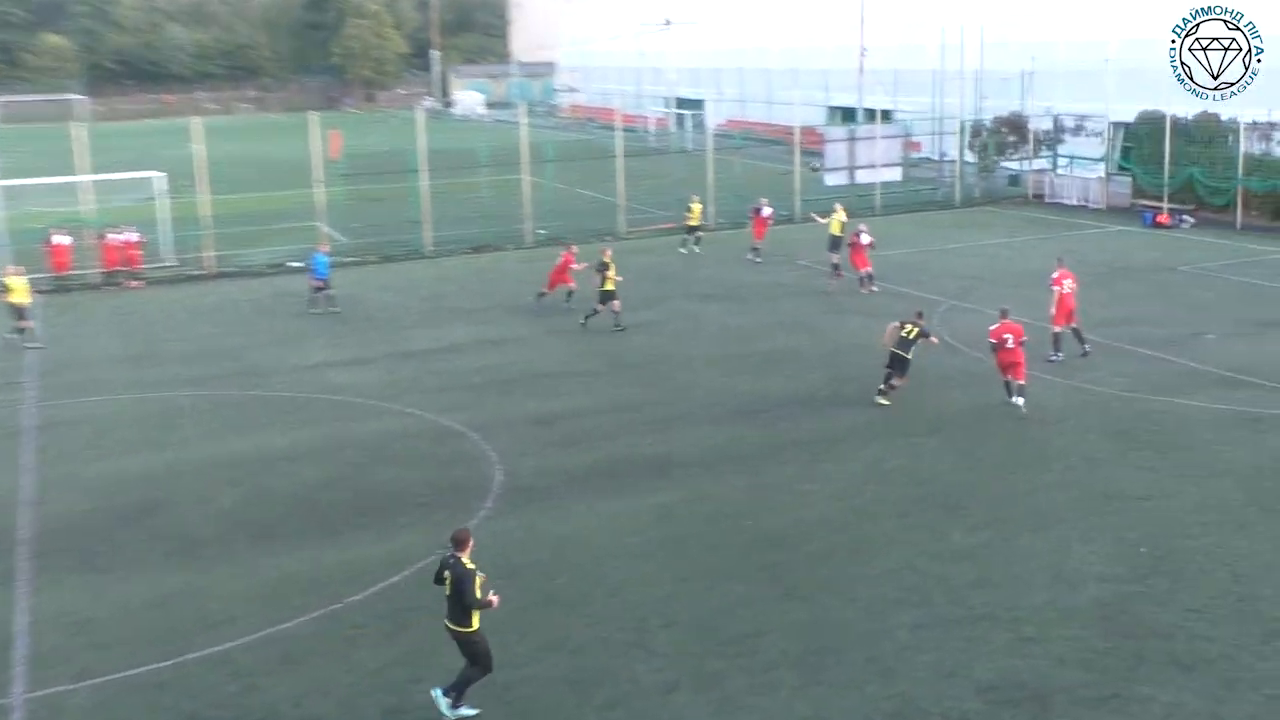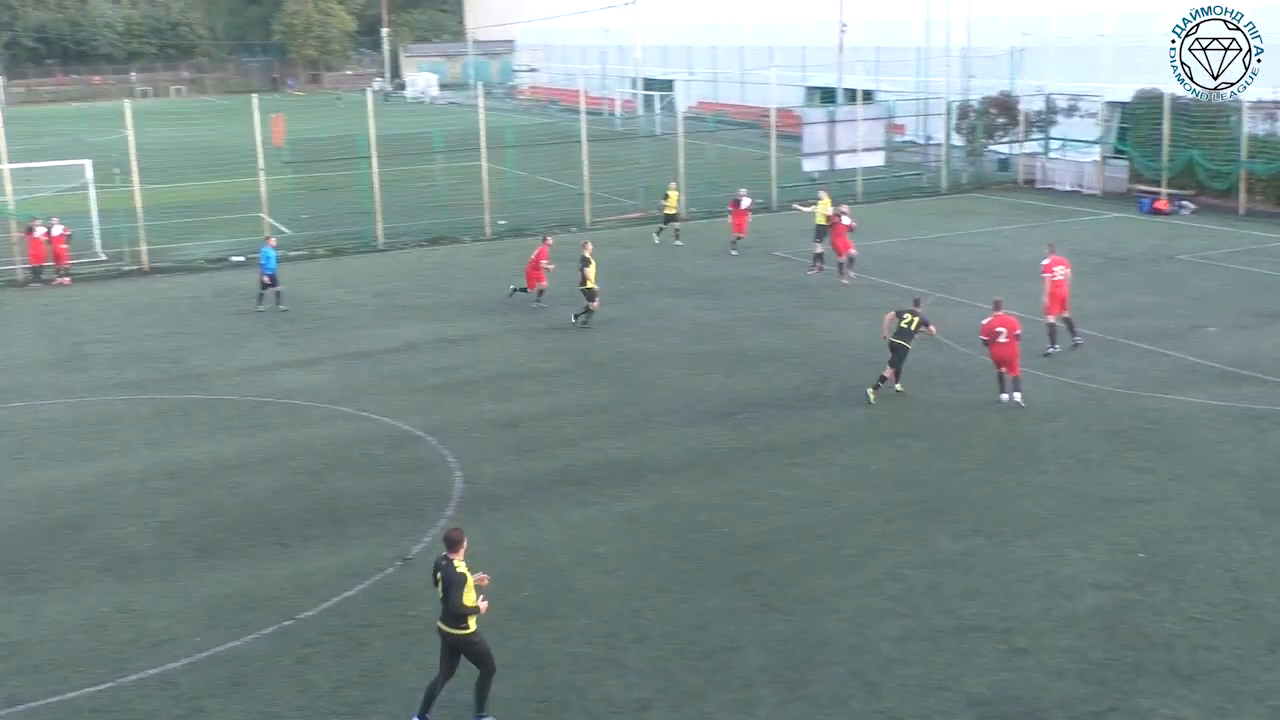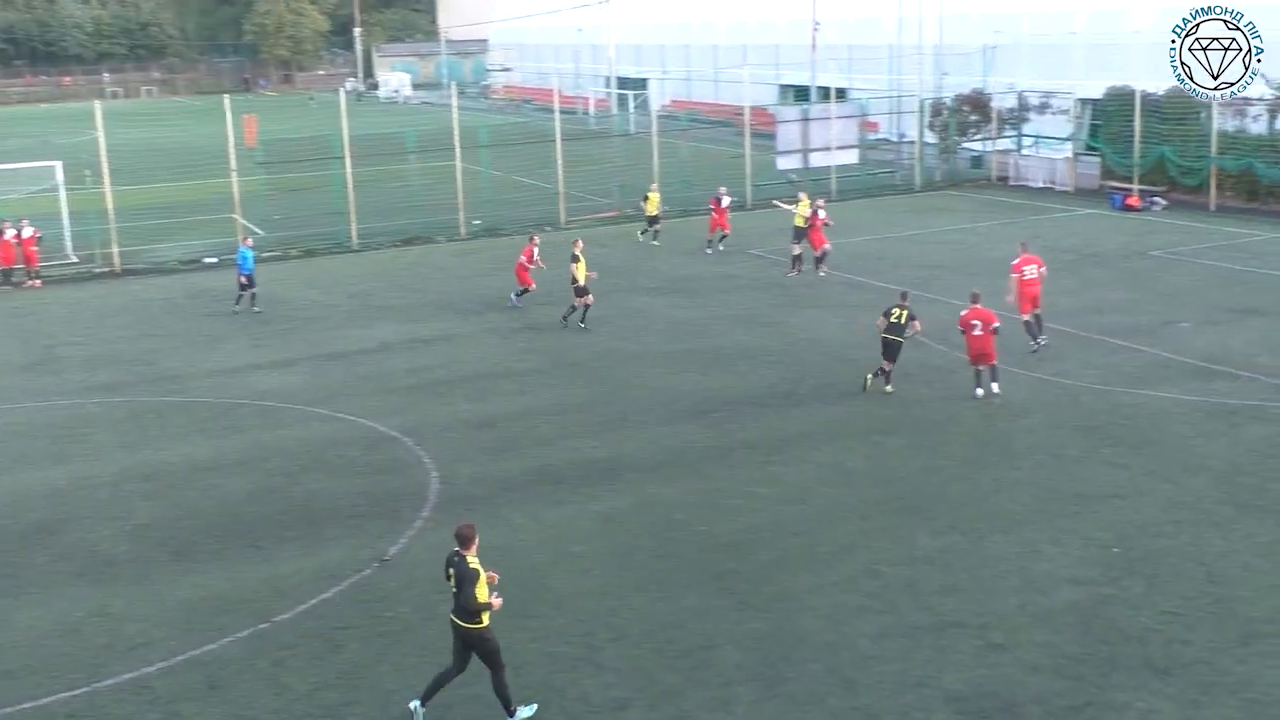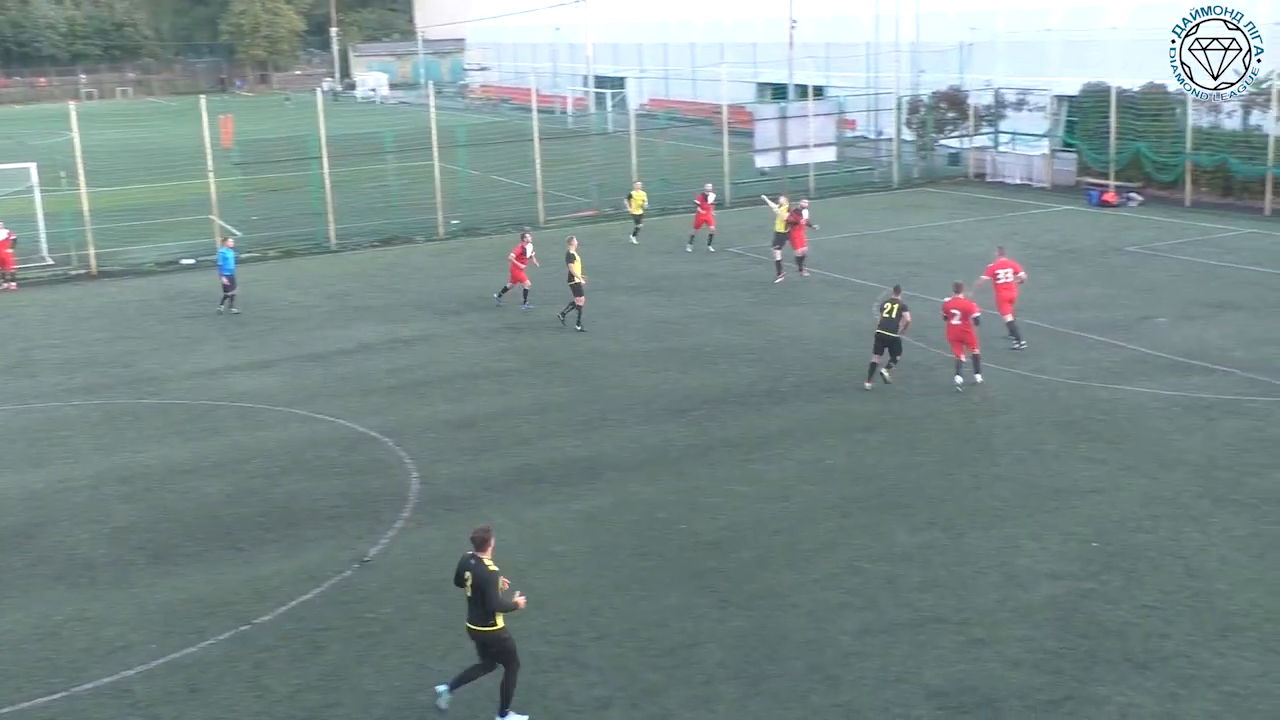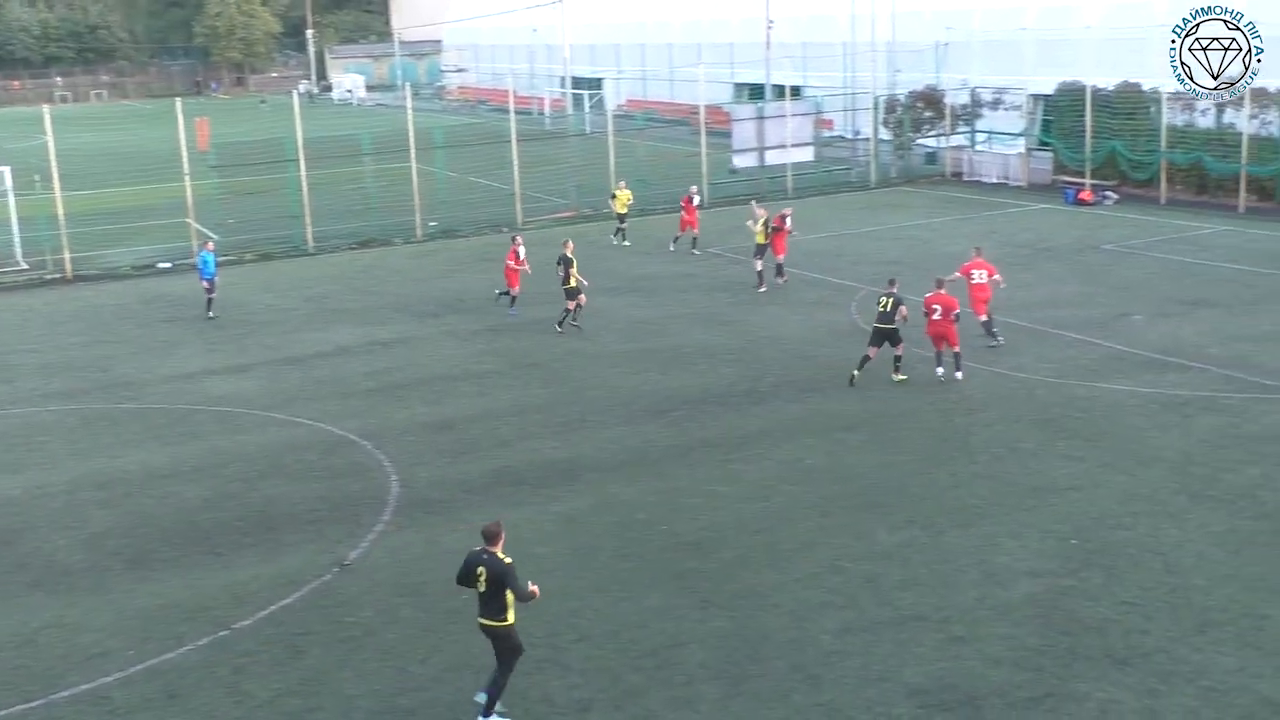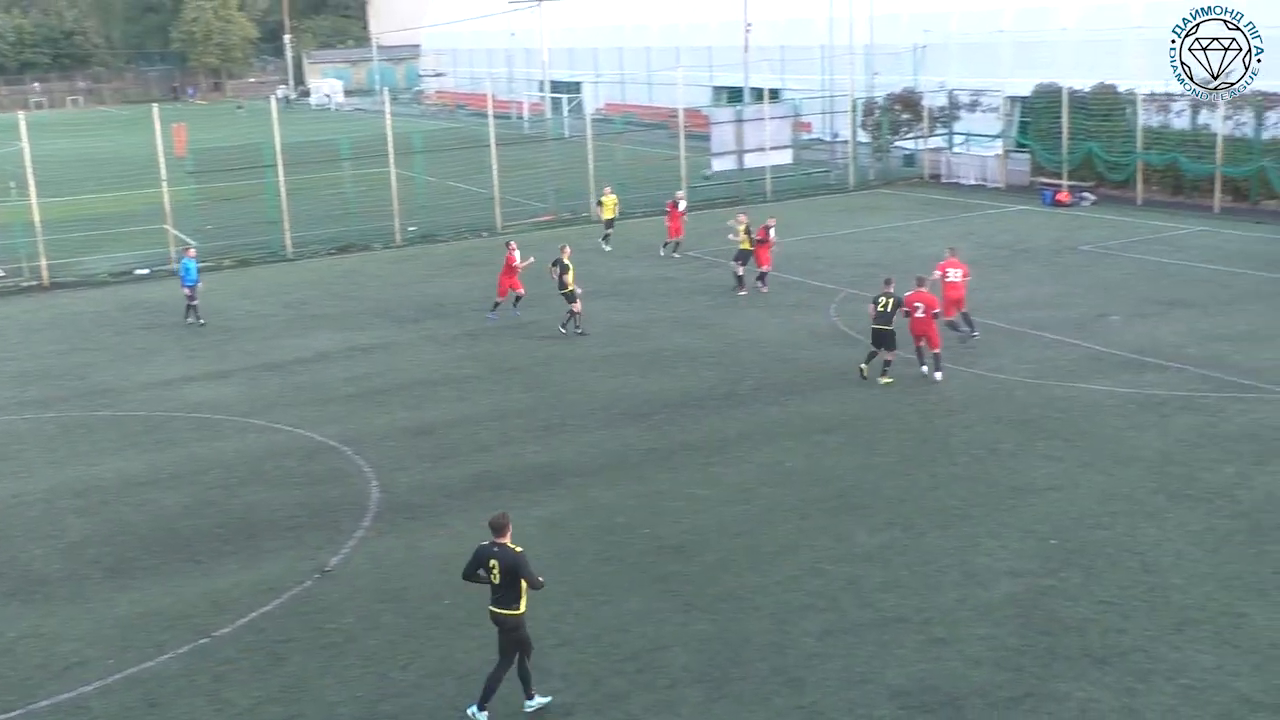
dt=0.1s
person 1, frame 1
left shoulder: (448, 560)
right shoulder: (467, 570)
left elbow: (438, 580)
right elbow: (472, 603)
right wrist: (490, 602)
left hip: (453, 624)
right hip: (466, 629)
left knee: (474, 664)
right knee: (484, 667)
right ankle: (444, 693)
person 1, frame 2
left shoulder: (441, 561)
right shoulder: (458, 574)
right elbow: (454, 607)
left wrist: (471, 581)
right wrist: (477, 608)
left hip: (446, 629)
right hip: (463, 633)
left knee: (445, 674)
right knee: (488, 669)
person 1, frame 3
left shoulder: (453, 556)
right shoulder: (470, 570)
right elbow: (467, 604)
left wrist: (483, 578)
right wrist: (490, 604)
left hip: (458, 623)
right hip: (475, 628)
left knee: (457, 667)
right knee: (497, 668)
left ankle: (421, 703)
person 1, frame 4
left shoulder: (467, 559)
right shoulder: (489, 572)
left elbow: (458, 581)
right elbow: (498, 605)
right wrist: (516, 604)
left hip: (473, 626)
right hip: (491, 630)
left knee: (487, 664)
right knee: (512, 667)
left ankle: (448, 688)
person 1, frame 5
left shoulder: (474, 556)
right shoulder: (505, 565)
left elbow: (461, 580)
right elbow: (521, 595)
right wrist: (532, 591)
left hip: (485, 620)
right hip: (501, 624)
left knee: (515, 651)
right knee: (506, 668)
left ankle: (488, 695)
person 1, frame 6
left shoulder: (482, 550)
right shoulder: (515, 555)
left elbow: (467, 575)
right elbow: (532, 582)
right wrist: (541, 583)
left hip: (495, 611)
right hip: (512, 614)
left knee: (526, 649)
right knee: (504, 663)
left ankle: (531, 699)
